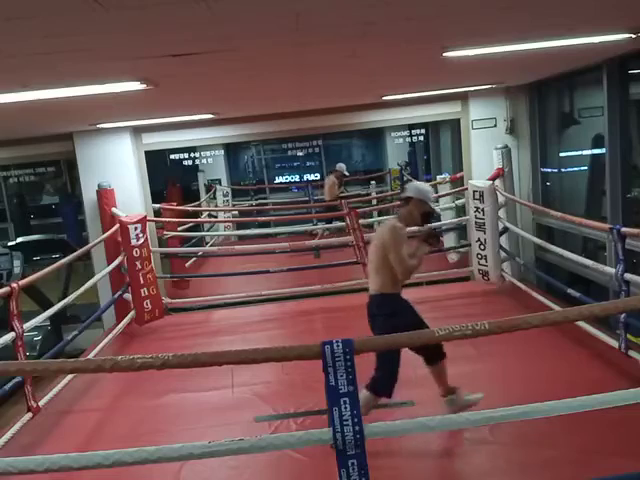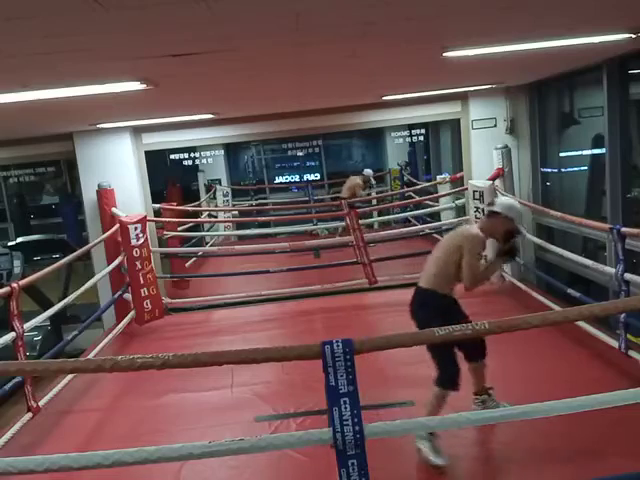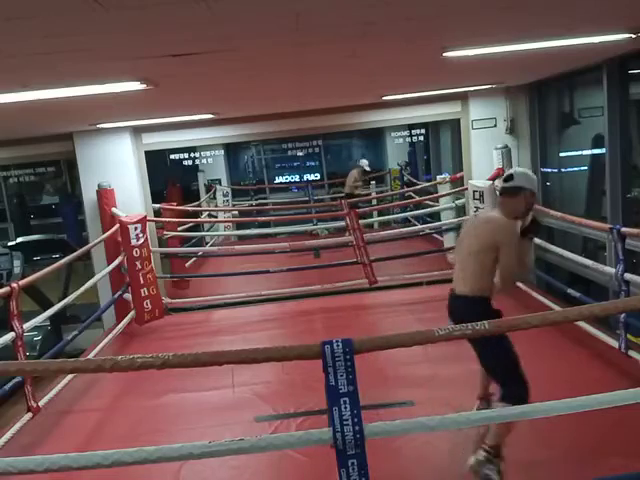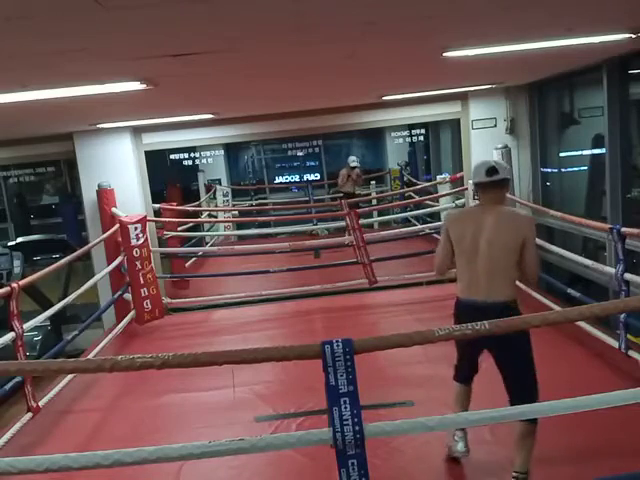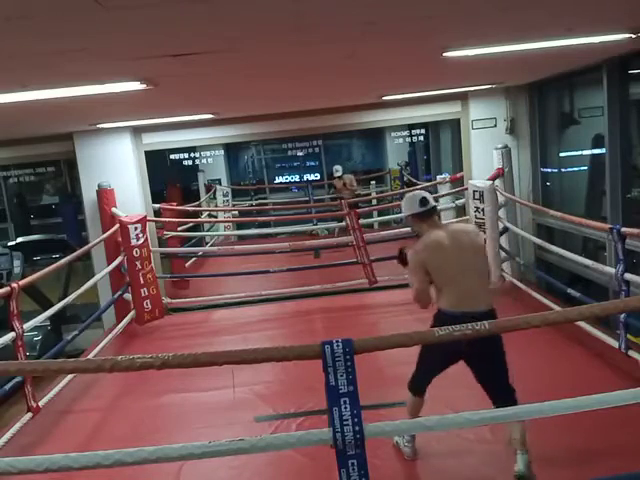
dt=0.4s
person 1, frame 1
left shoulder: (394, 227)
right shoulder: (394, 229)
right elbow: (404, 273)
left wrist: (419, 245)
right wrist: (423, 248)
left hip: (394, 303)
right hip: (385, 307)
left knee: (433, 348)
right knee: (385, 378)
left ankle: (452, 399)
person 1, frame 2
left shoulder: (471, 233)
right shoulder: (476, 238)
left elbow: (467, 274)
right elbow: (470, 282)
left wrist: (494, 261)
right wrist: (498, 261)
left hip: (442, 301)
right hip: (428, 303)
left knee: (475, 345)
right knee: (449, 372)
left ankle: (481, 396)
right ankle: (427, 436)
person 1, frame 3
left shoulder: (476, 219)
right shoulder: (507, 227)
right elbow: (509, 280)
right wrist: (524, 244)
left hip: (459, 303)
right hip: (476, 308)
left knee: (493, 356)
right knee: (516, 388)
left ankle: (483, 402)
person 1, frame 4
left shoulder: (454, 221)
right shoulder: (523, 222)
left elbow: (440, 268)
right elbow: (531, 276)
left hip: (466, 313)
right hip: (504, 316)
left knee: (464, 372)
right knee: (525, 397)
left ankle: (459, 437)
person 1, frame 5
left shoulder: (418, 251)
right shoulder: (472, 232)
left elbow: (422, 301)
right elbow: (486, 277)
left hip: (449, 323)
right hip: (484, 319)
left knee: (420, 379)
right knee: (503, 394)
left ankle: (407, 439)
right ankle: (520, 456)
